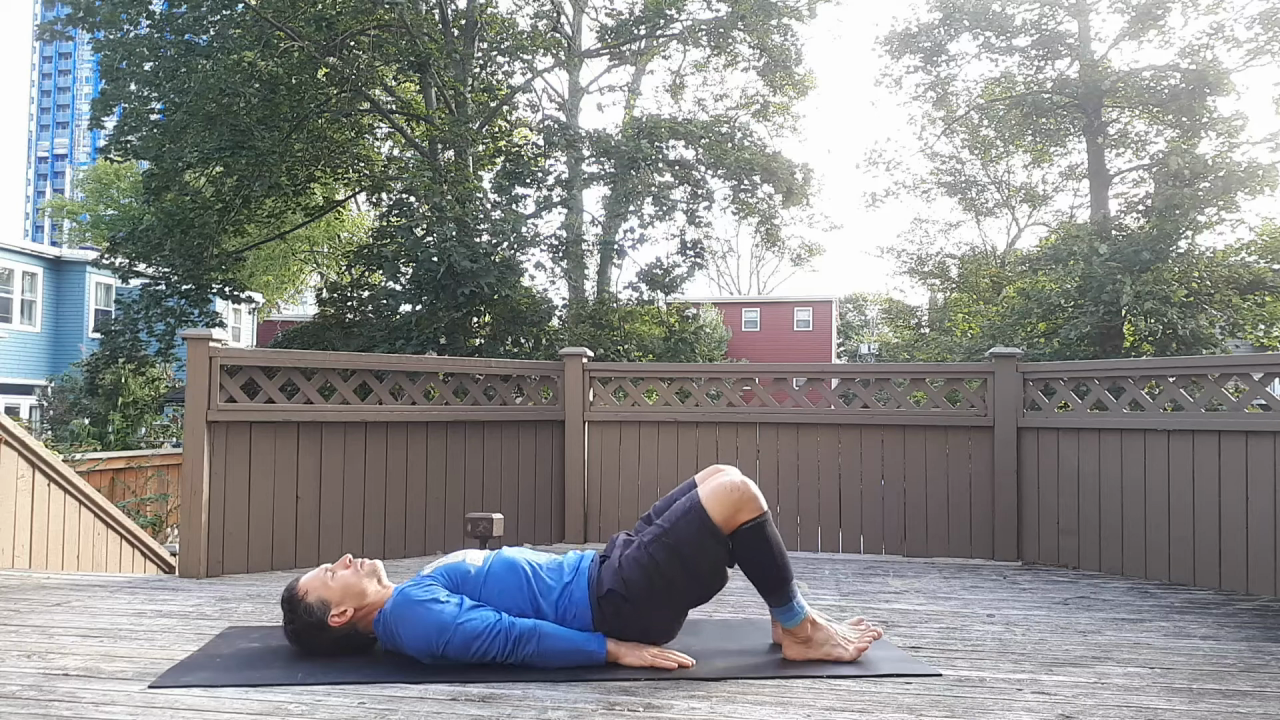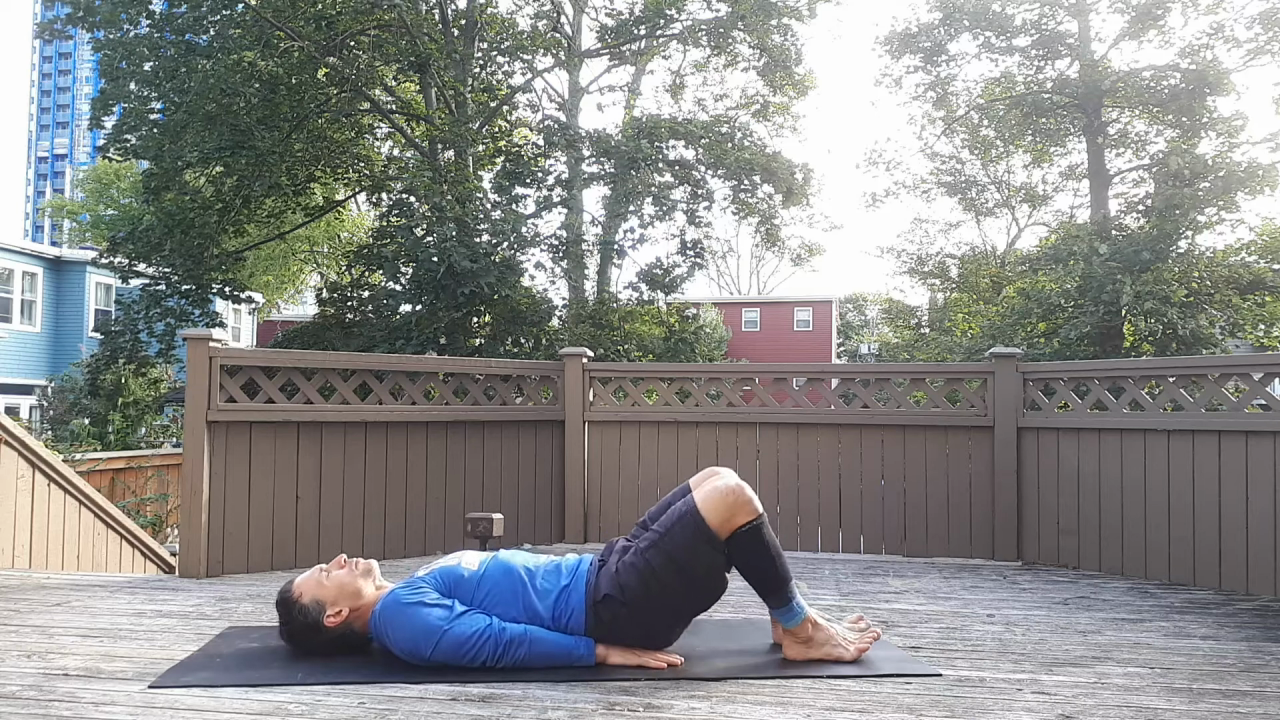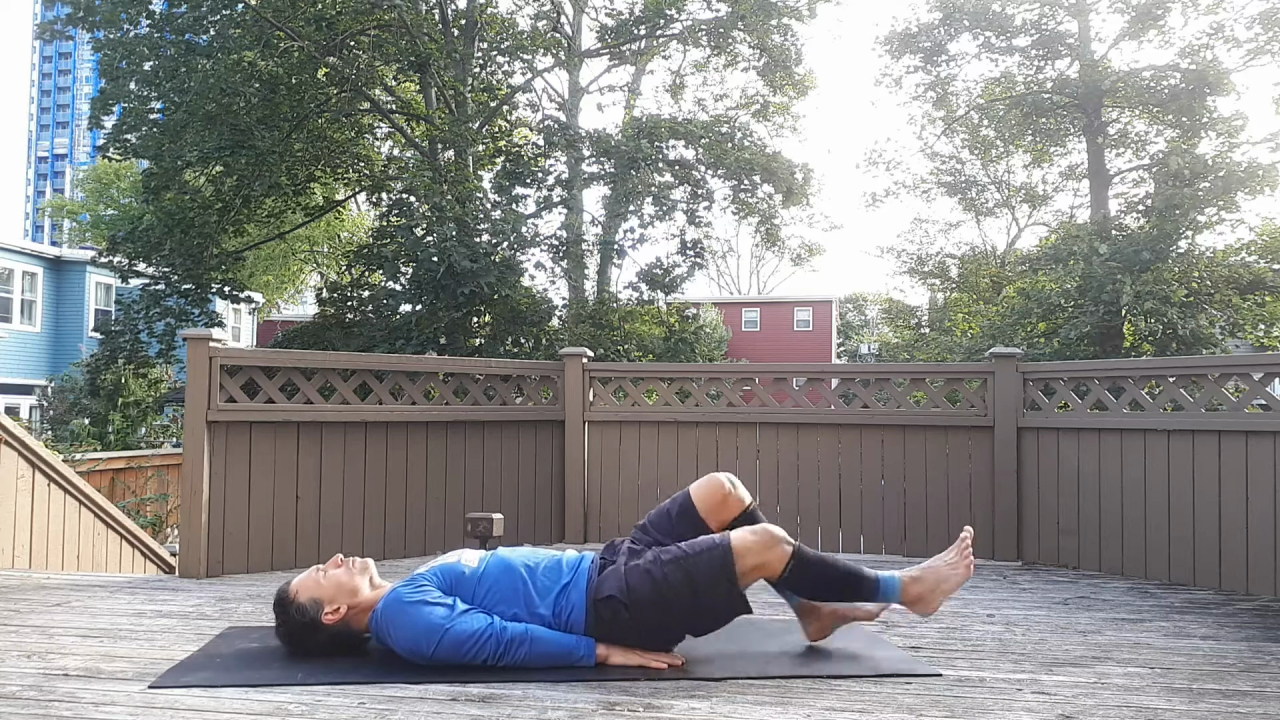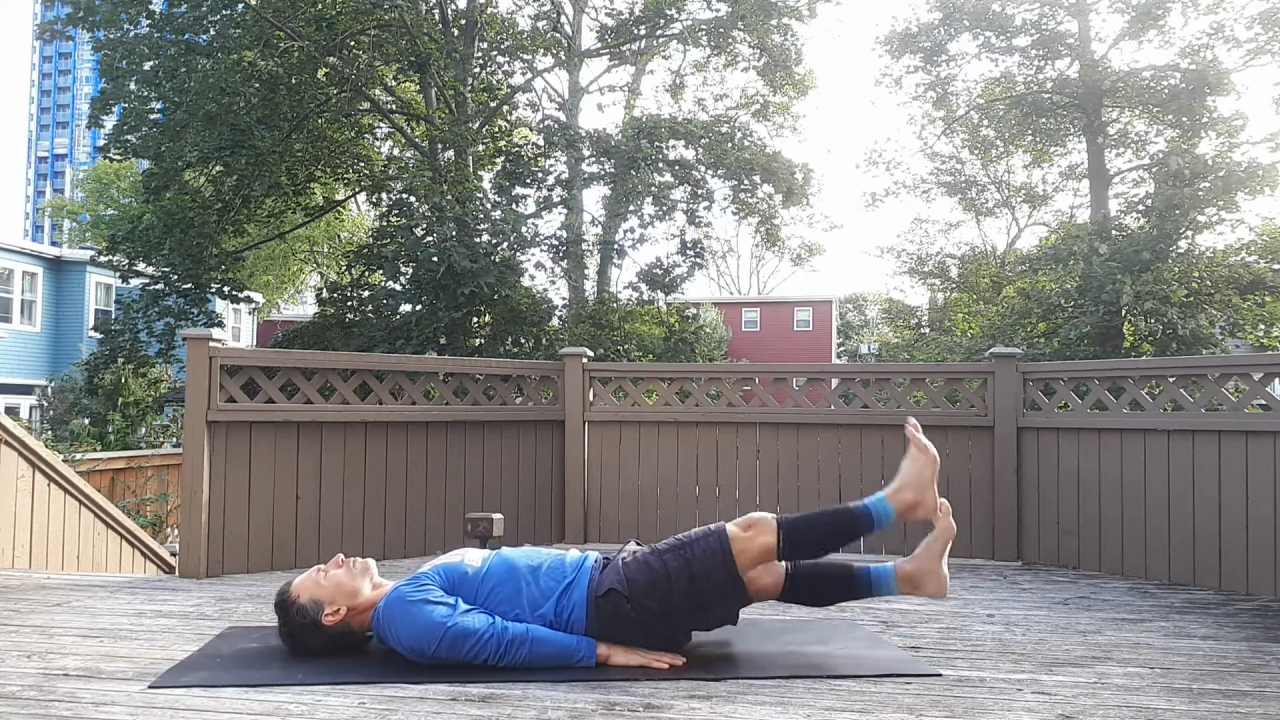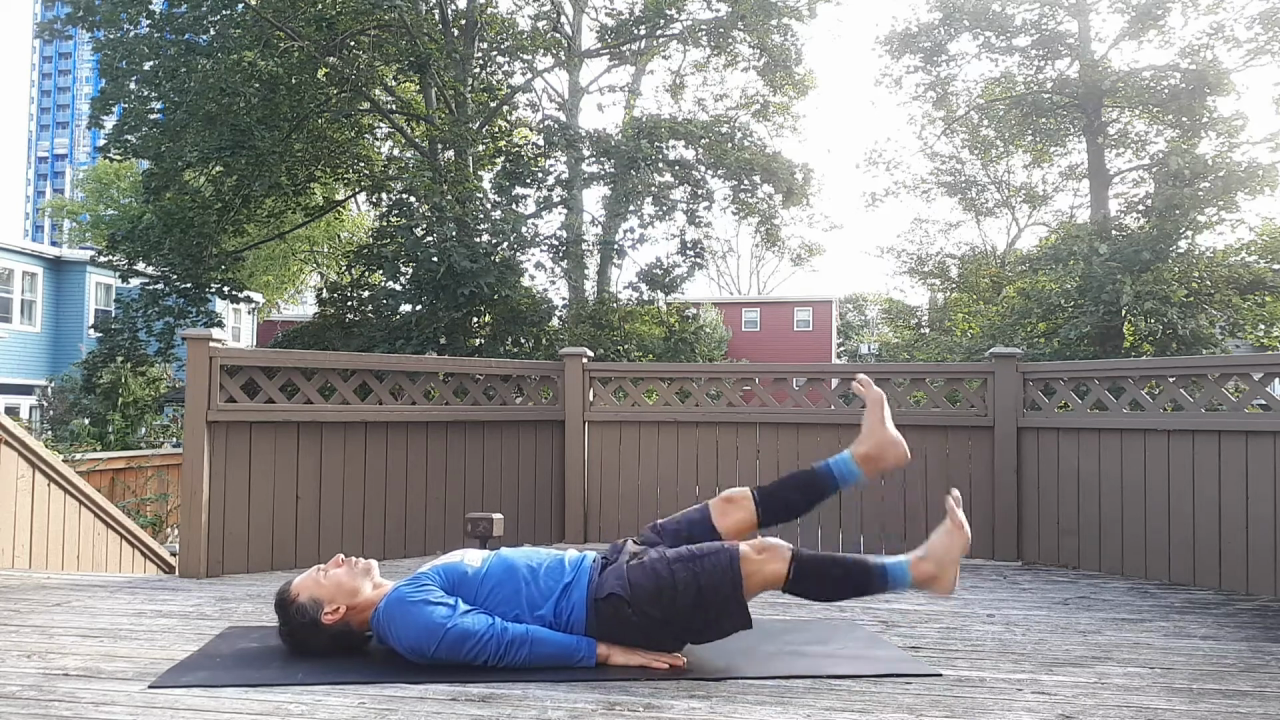
dt=0.4s
person 1, frame 1
left shoulder: (412, 596)
right shoulder: (410, 618)
right elbow: (512, 639)
right wrist: (616, 649)
left hip: (602, 574)
right hip: (615, 600)
left knee: (723, 477)
right knee: (738, 494)
left ankle: (790, 618)
right ankle: (802, 632)
person 1, frame 2
left shoulder: (407, 596)
right shoulder: (403, 621)
right elbow: (504, 642)
right wrist: (606, 650)
left hip: (599, 573)
right hip: (614, 606)
left knee: (717, 478)
right knee: (731, 497)
left ankle: (790, 618)
right ankle: (802, 630)
person 1, frame 3
left shoulder: (409, 591)
right shoulder: (404, 619)
right elbow: (500, 639)
right wrist: (606, 650)
left hip: (607, 566)
right hip: (611, 601)
left knee: (724, 491)
right knee: (762, 544)
left ankle: (813, 608)
right ankle: (904, 588)
person 1, frame 4
left shoulder: (406, 592)
right shoulder: (403, 617)
right elbow: (503, 639)
right wrist: (608, 648)
left hip: (605, 573)
right hip: (611, 606)
left knee: (763, 571)
right knee: (757, 535)
left ankle: (907, 573)
right ankle: (896, 504)
person 1, frame 5
left shoulder: (410, 592)
right shoulder: (405, 617)
right elbow: (499, 643)
right wrist: (610, 651)
left hip: (604, 571)
right hip: (609, 606)
left knee: (736, 506)
right knee: (765, 558)
left ankle: (866, 457)
right ankle: (915, 570)
